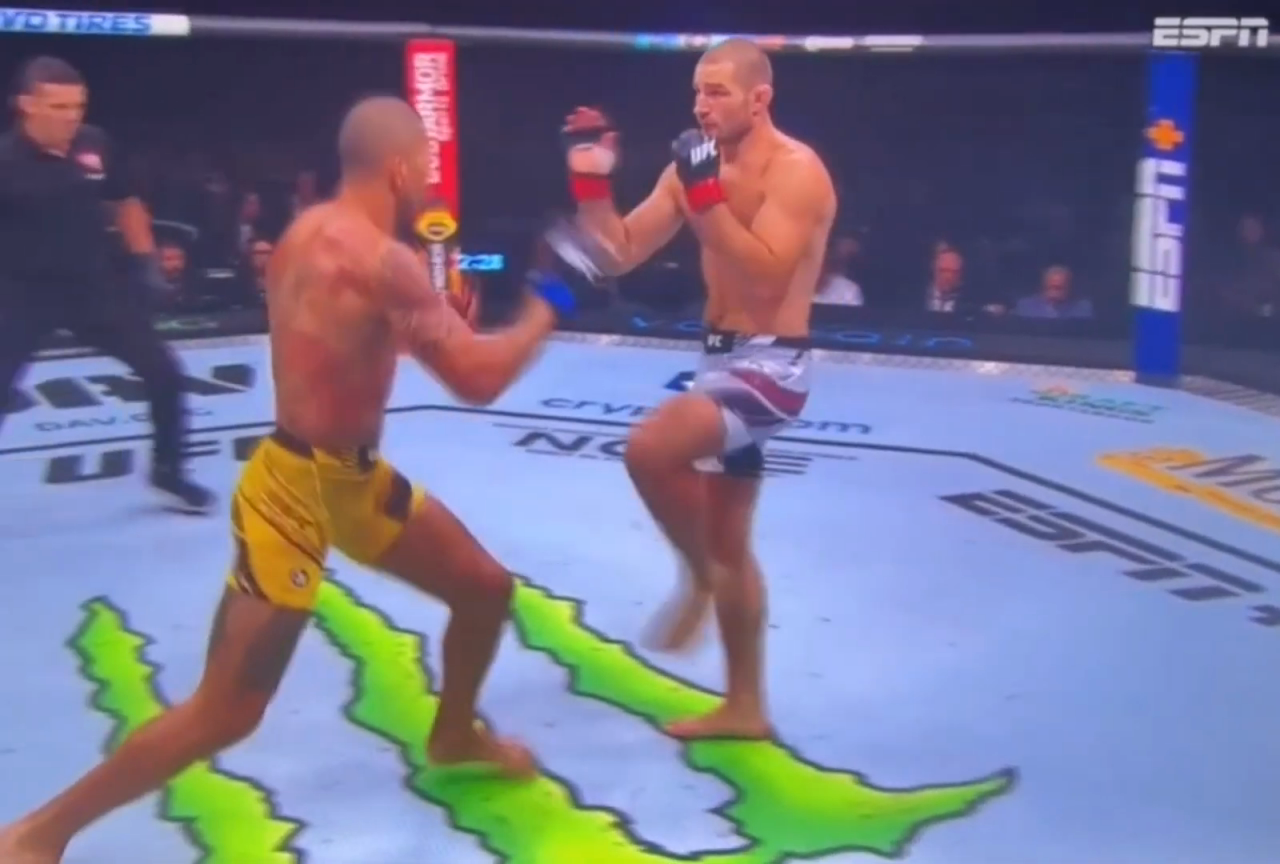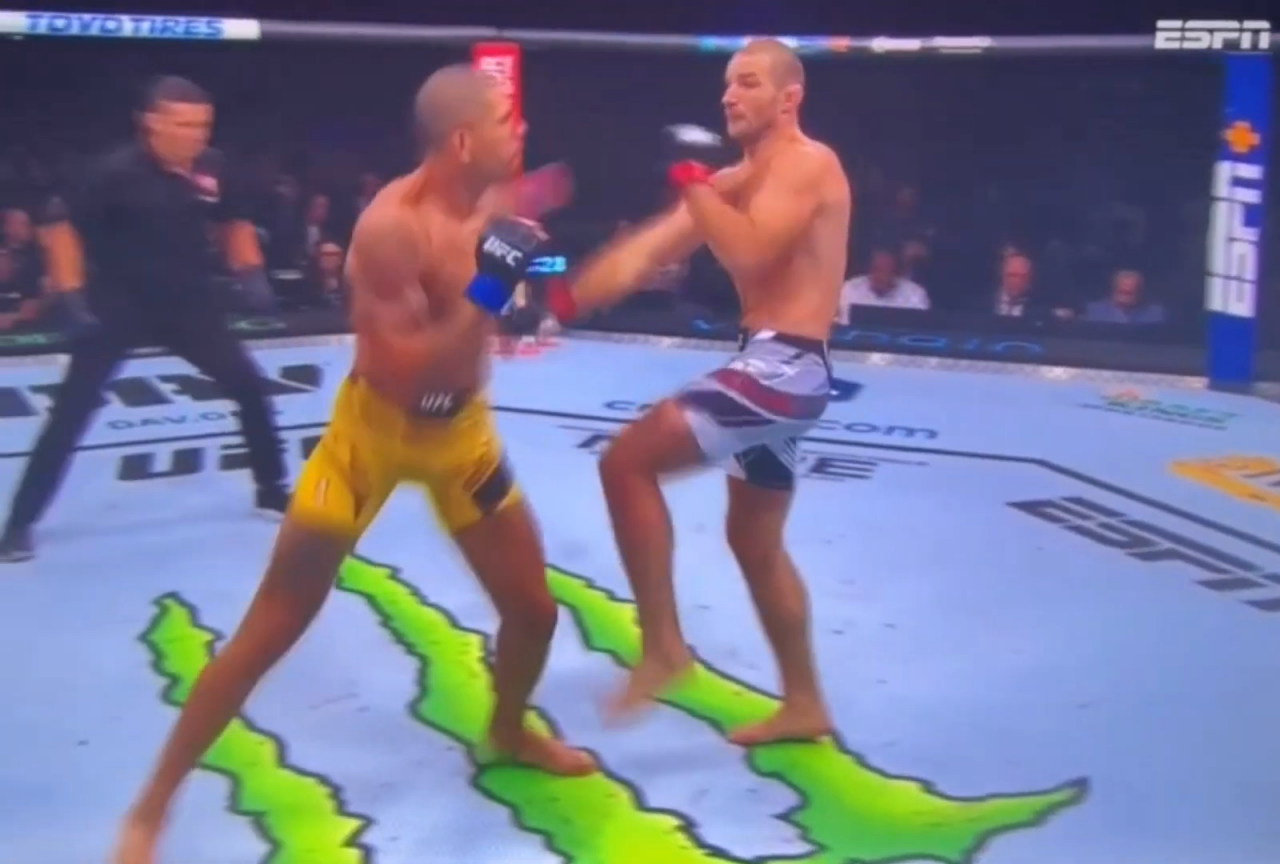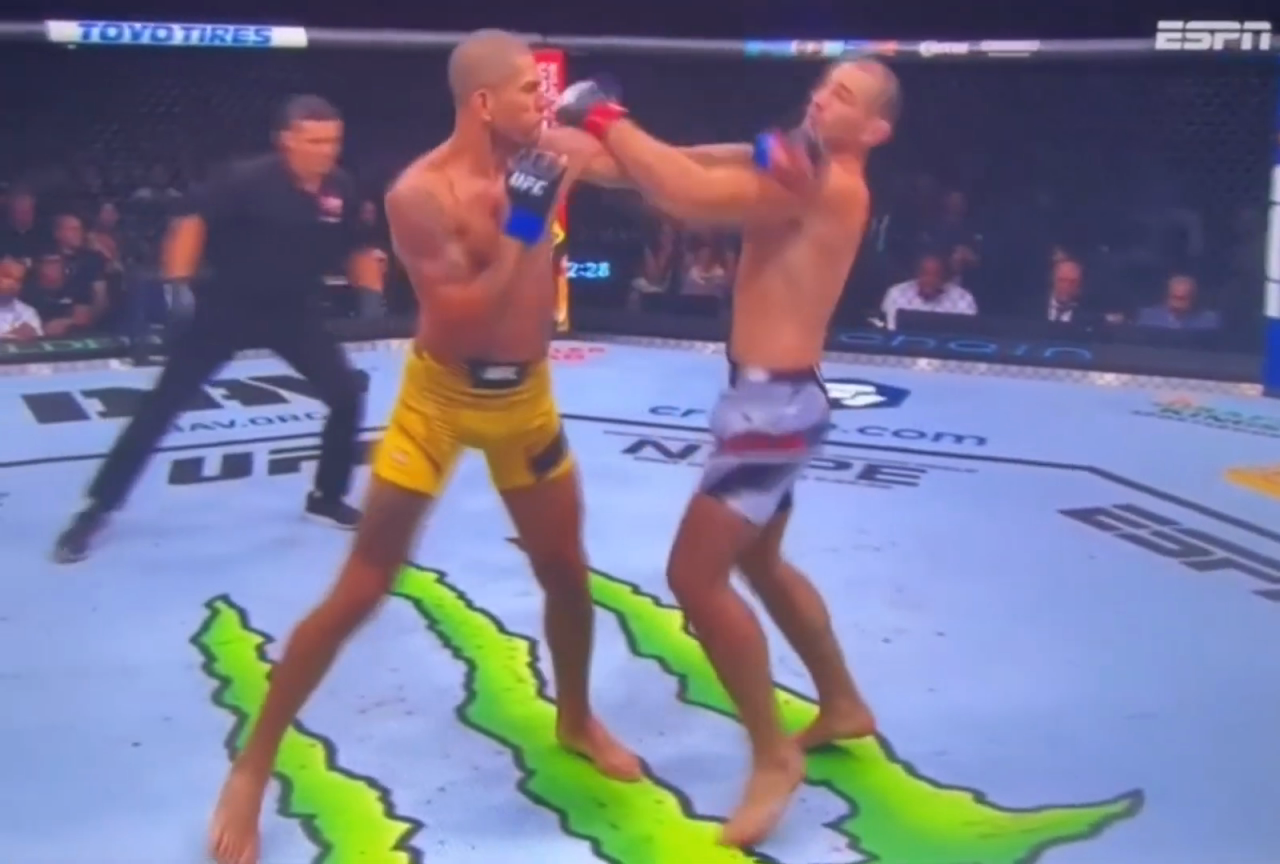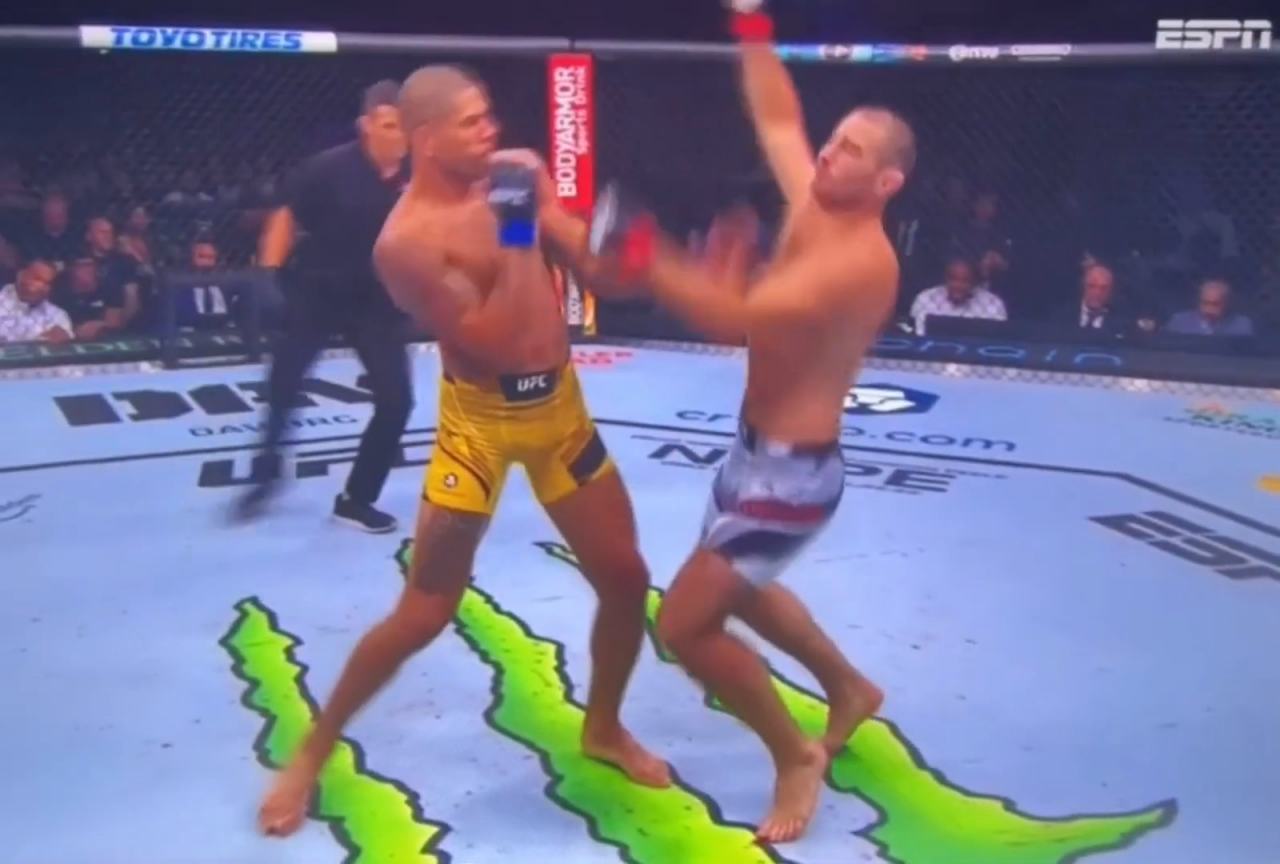
dt=0.4s
person 1, frame 1
left shoulder: (311, 232)
right shoulder: (384, 260)
right elbow: (476, 379)
left wrist: (422, 325)
right wrist: (554, 298)
left hip: (352, 473)
right hip: (299, 490)
left knee: (489, 594)
right knee: (227, 712)
left ankle: (455, 732)
person 1, frame 2
left shoulder: (486, 189)
right shoulder: (390, 221)
right elbow: (400, 374)
right wrist: (488, 294)
left hip: (459, 427)
right hip: (371, 429)
left knee: (532, 609)
right knee: (273, 628)
left ankle: (509, 731)
person 1, frame 3
left shoulder: (551, 151)
right shoulder: (420, 194)
right elbow: (468, 321)
right wrist: (523, 229)
left hip: (526, 395)
right hip: (443, 394)
left knee: (567, 572)
right knee: (359, 592)
left ankle: (576, 719)
right ankle: (252, 767)
person 1, frame 4
left shoulder: (520, 172)
right shoulder: (405, 240)
left elbow: (584, 258)
right elbow: (492, 341)
right wrist: (514, 237)
left hip: (558, 404)
right hip: (480, 418)
left knee: (627, 579)
right knee: (423, 616)
left ankle: (602, 728)
right ankle: (313, 750)
person 2, frame 1
left shoulder: (796, 171)
right shoulder: (696, 167)
left elbow: (764, 279)
right elbow: (619, 250)
left wrist: (705, 194)
right wrist: (591, 181)
left hip: (771, 364)
right hip: (723, 359)
left knee: (652, 448)
right knee: (721, 529)
left ankle: (701, 578)
right ankle: (743, 704)
person 2, frame 2
left shoulder: (806, 163)
right shoulder: (738, 180)
left elbow: (743, 251)
right elbow: (650, 248)
left wrist: (692, 176)
right wrist: (568, 295)
left hip: (780, 366)
right hip: (778, 367)
left knee: (626, 460)
right knee: (752, 537)
left ankle: (663, 651)
right ankle: (802, 704)
person 2, frame 3
left shoulder: (829, 190)
right shoulder: (791, 168)
left elbow: (696, 198)
right elbow: (696, 181)
left wrist: (605, 127)
right wrist: (615, 123)
left hip: (775, 402)
right hip: (762, 394)
left knee: (697, 573)
right knee: (762, 562)
left ankle: (772, 760)
right ankle: (844, 707)
person 2, frame 4
left shoulder: (863, 261)
right shoulder: (814, 207)
left elbow: (741, 314)
right elbow: (773, 117)
left wrist: (643, 255)
left hip: (792, 474)
right hip: (754, 453)
left knee: (682, 627)
right knee: (737, 592)
left ankle: (796, 756)
right ankle: (848, 689)
person 3, frame 1
left shoulder: (96, 147)
left elbow: (126, 202)
left wrist: (147, 261)
left hip: (92, 289)
left knee: (164, 373)
left ankle: (170, 473)
person 3, frame 2
left shoulder: (212, 169)
right shoulder: (117, 172)
left elbow: (235, 222)
right elbow: (64, 229)
left wrist: (252, 273)
right wrist: (72, 298)
left hip: (185, 302)
right hip: (116, 305)
left knee: (250, 389)
right knee: (70, 413)
left ankle: (271, 490)
person 3, frame 3
left shoulder: (341, 190)
right shoulder: (248, 180)
left elbow: (357, 249)
right elbow: (194, 223)
left wrist: (369, 294)
right wrist: (178, 283)
left hip: (291, 309)
right hip: (229, 306)
left knee: (347, 397)
right knee: (160, 407)
left ankle: (327, 498)
right ankle: (95, 512)
person 3, frame 4
right shoulder: (328, 167)
right elbow: (286, 216)
right wrist: (270, 272)
left hip: (379, 300)
right hip: (315, 292)
left knee: (396, 399)
right knee: (282, 388)
left ankle: (356, 499)
right ankle: (268, 477)
